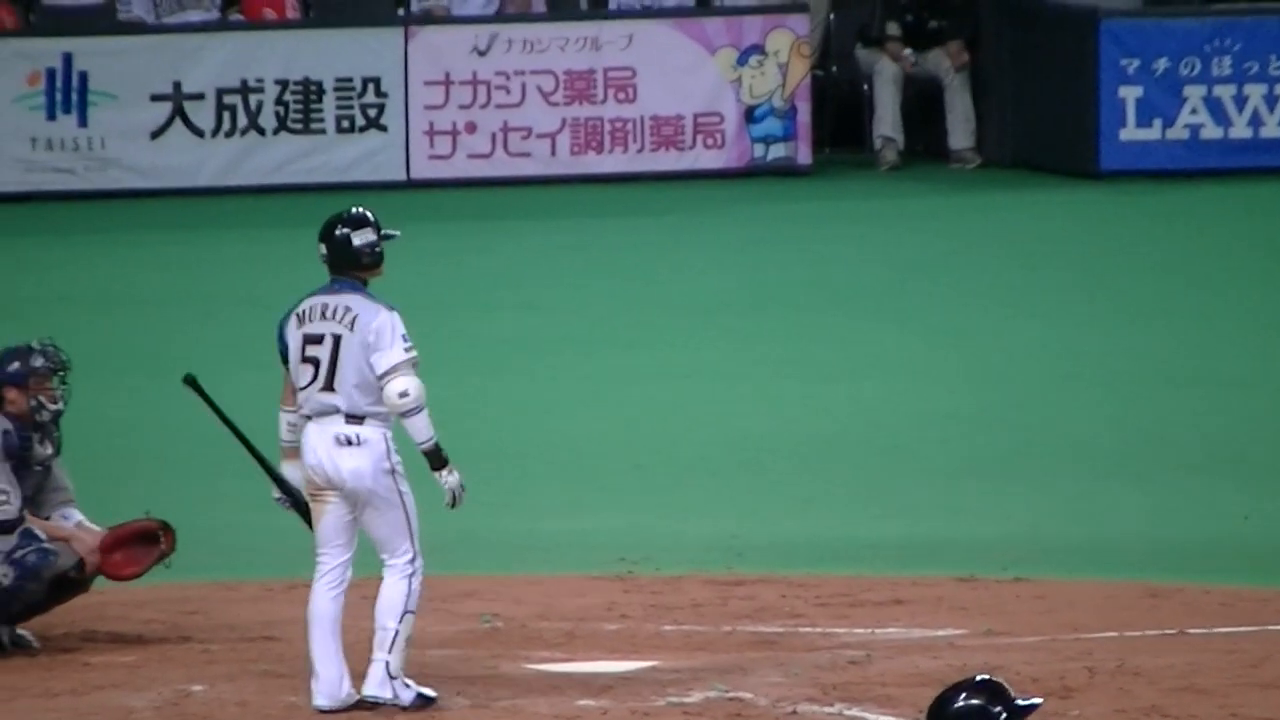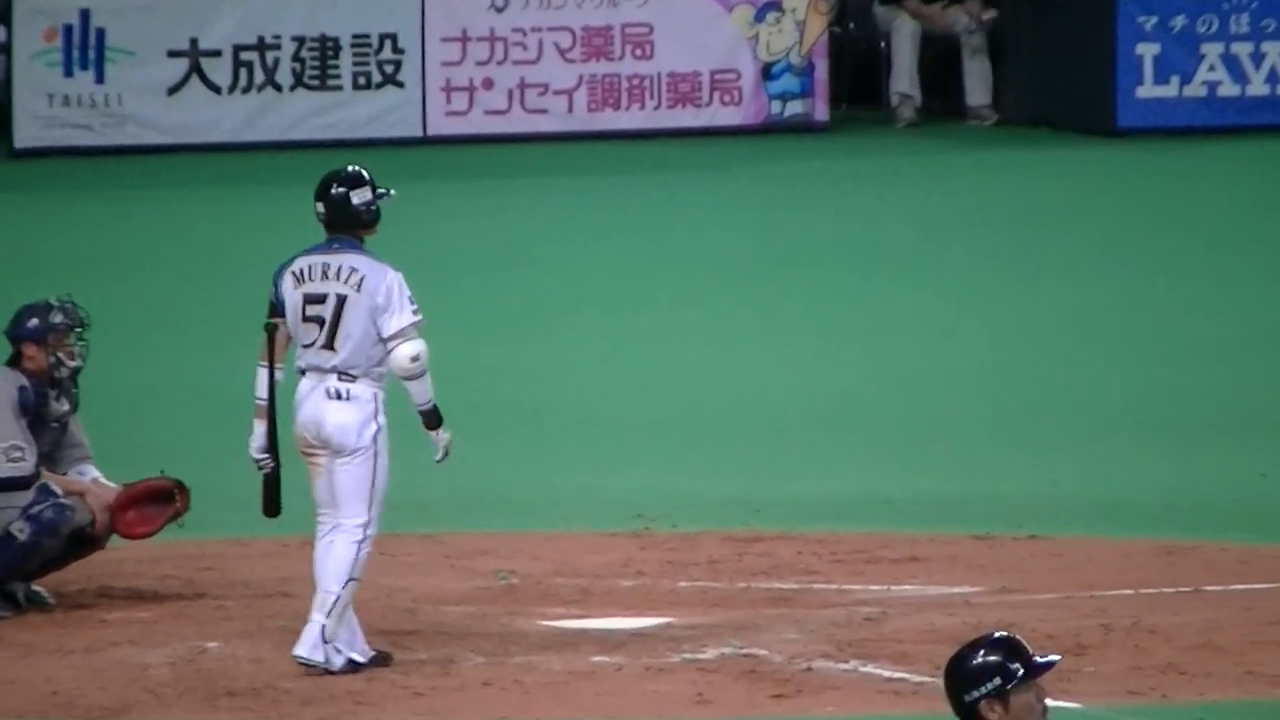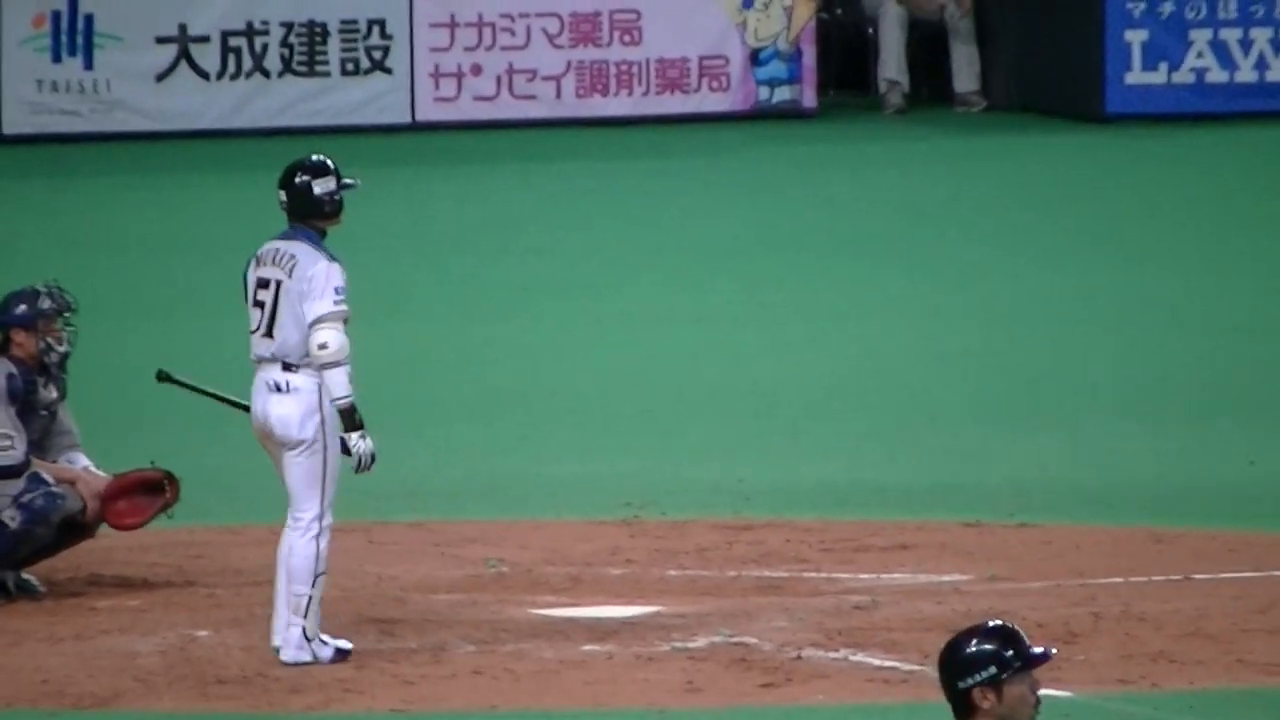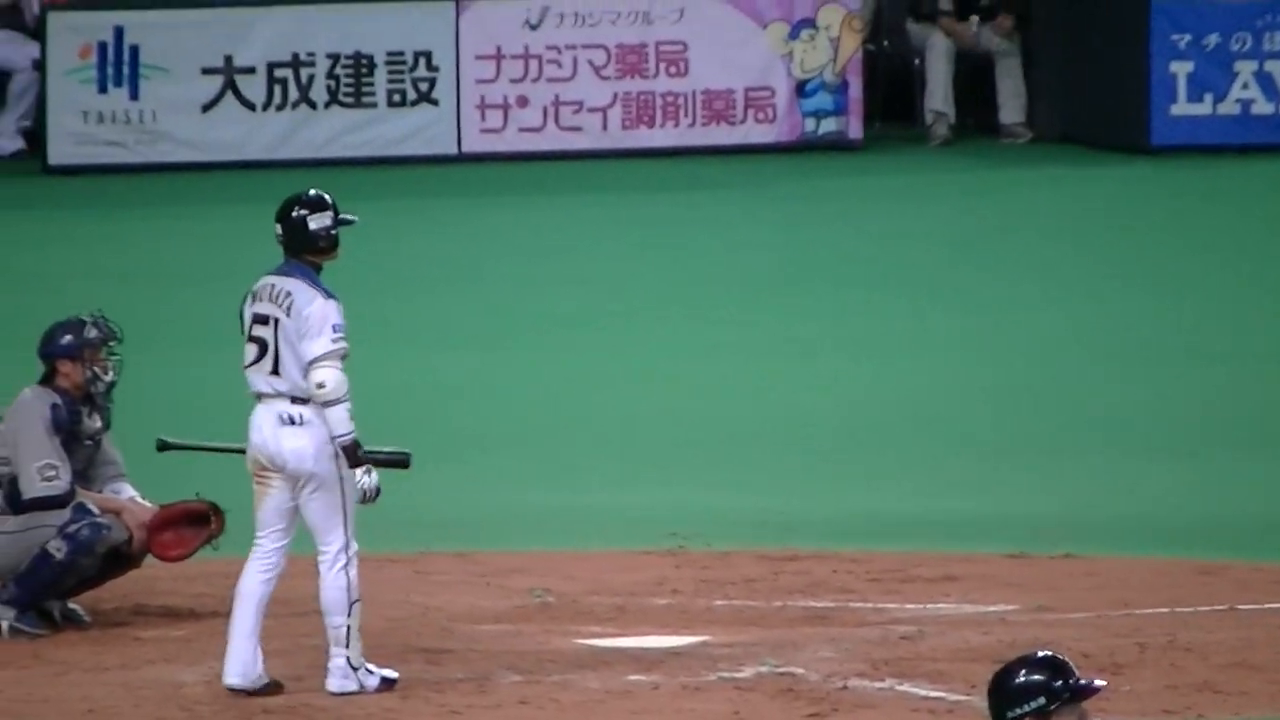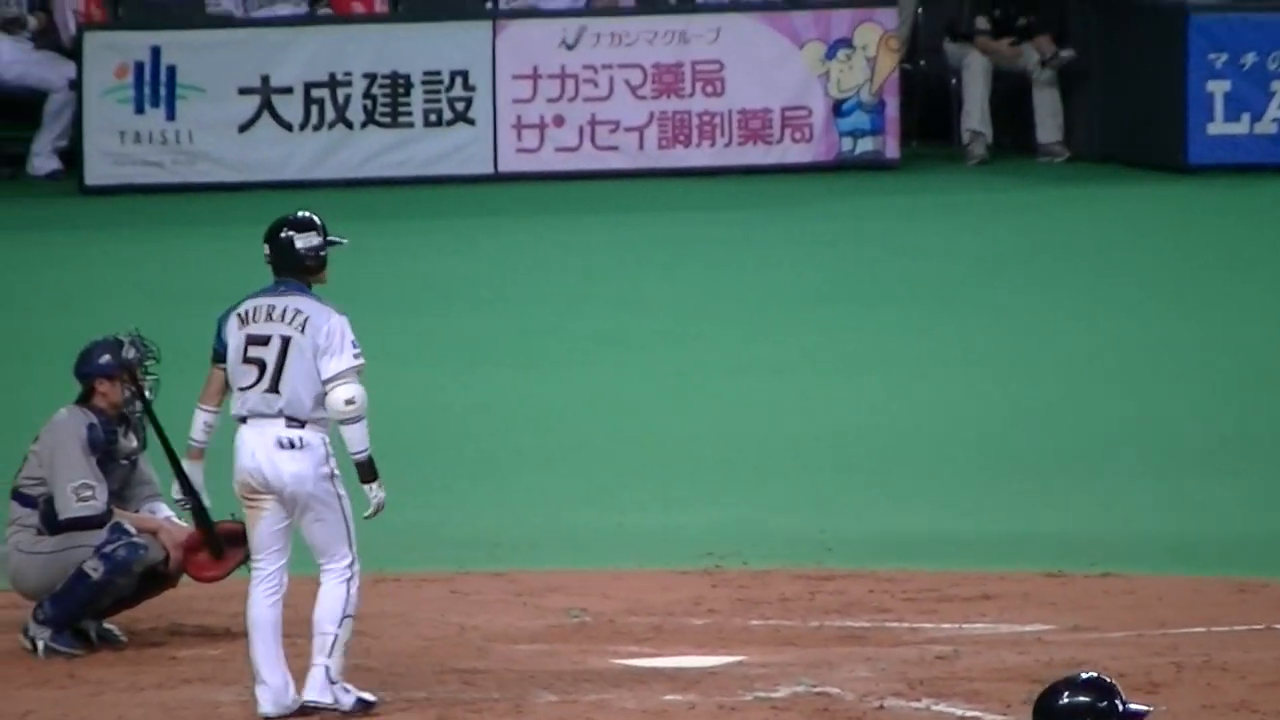
dt=0.5s
person 1, frame 1
left shoulder: (298, 314)
right shoulder: (379, 317)
left elbow: (291, 395)
right elbow: (406, 397)
left wrist: (291, 463)
right wrist: (441, 462)
left hip: (318, 447)
right hip: (366, 448)
left knee: (331, 568)
right knee: (403, 562)
left ankle: (331, 686)
right ankle: (385, 676)
person 1, frame 2
left shoulder: (291, 271)
right shoulder: (381, 276)
left elbow: (275, 350)
right elbow: (408, 359)
left wrist: (261, 422)
right wrist: (434, 420)
left hip: (308, 403)
right hip: (357, 407)
left knee: (331, 527)
right knee: (354, 530)
left ankle: (346, 646)
right ankle: (318, 639)
person 1, frame 3
left shoulder: (262, 256)
right shoulder: (320, 264)
right elbow: (328, 351)
right wrist: (353, 423)
left hip: (264, 394)
right hip: (302, 399)
left knee: (301, 515)
right knee: (313, 521)
left ankle: (292, 624)
right ankle: (302, 640)
person 1, frame 4
left shoulder: (258, 291)
right shoulder: (317, 301)
right elbow: (327, 389)
right wrist: (356, 457)
left hip: (263, 427)
right hip: (306, 434)
left knee: (266, 550)
right knee: (336, 553)
left ankle: (241, 667)
right ankle: (346, 668)
person 1, frame 5
left shoulder: (237, 315)
right shoulder: (326, 320)
left elbow: (212, 394)
right elbow: (347, 405)
left wrist: (193, 460)
right wrist: (369, 475)
left hip: (249, 449)
right hip: (302, 452)
left knee: (266, 572)
right knee: (340, 566)
person 2, frame 1
left shoulder: (41, 435)
left elbow: (59, 505)
left wrist: (98, 537)
right wrist: (72, 534)
left knee: (87, 554)
right knee: (38, 554)
person 2, frame 2
left shoulder: (59, 391)
left elbow: (76, 462)
left wrist: (110, 492)
right wrist: (85, 489)
left knee: (102, 512)
right knee: (55, 511)
person 2, frame 3
left shoulder: (48, 379)
left elbow: (65, 449)
left wrist: (97, 479)
right wrist: (76, 477)
left knee: (92, 502)
right knee: (46, 497)
person 2, frame 4
left shoulder: (91, 410)
right shoulder: (34, 407)
left elbow: (110, 479)
right elbow: (48, 493)
left wrist: (142, 509)
right wrist: (121, 507)
left hip: (50, 526)
left knee: (136, 532)
right knee: (94, 526)
left ankle: (47, 598)
person 2, frame 5
left shoulder: (127, 429)
right shoulder: (70, 426)
left elbow: (146, 498)
right elbow: (84, 513)
left wrist: (180, 530)
right wrist: (158, 526)
left hip: (81, 546)
right hip: (33, 554)
left knee: (168, 554)
right knee: (129, 547)
left ankle: (83, 617)
right ankle: (46, 623)
